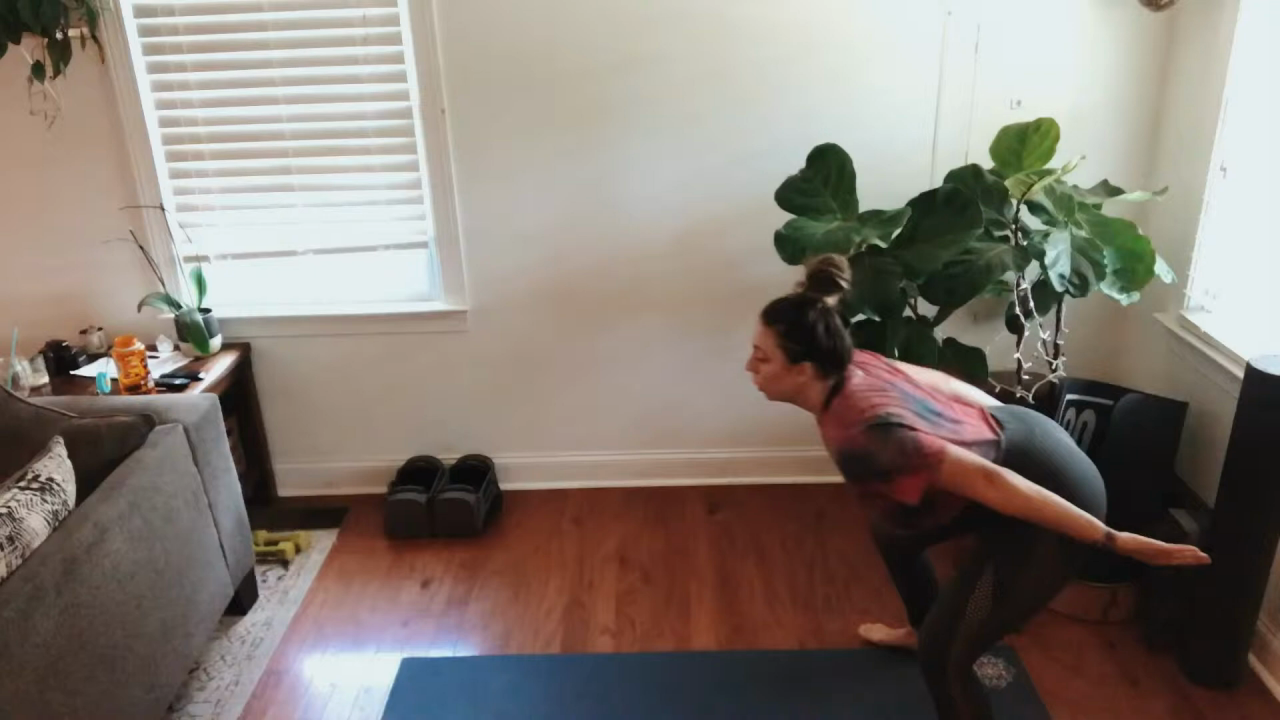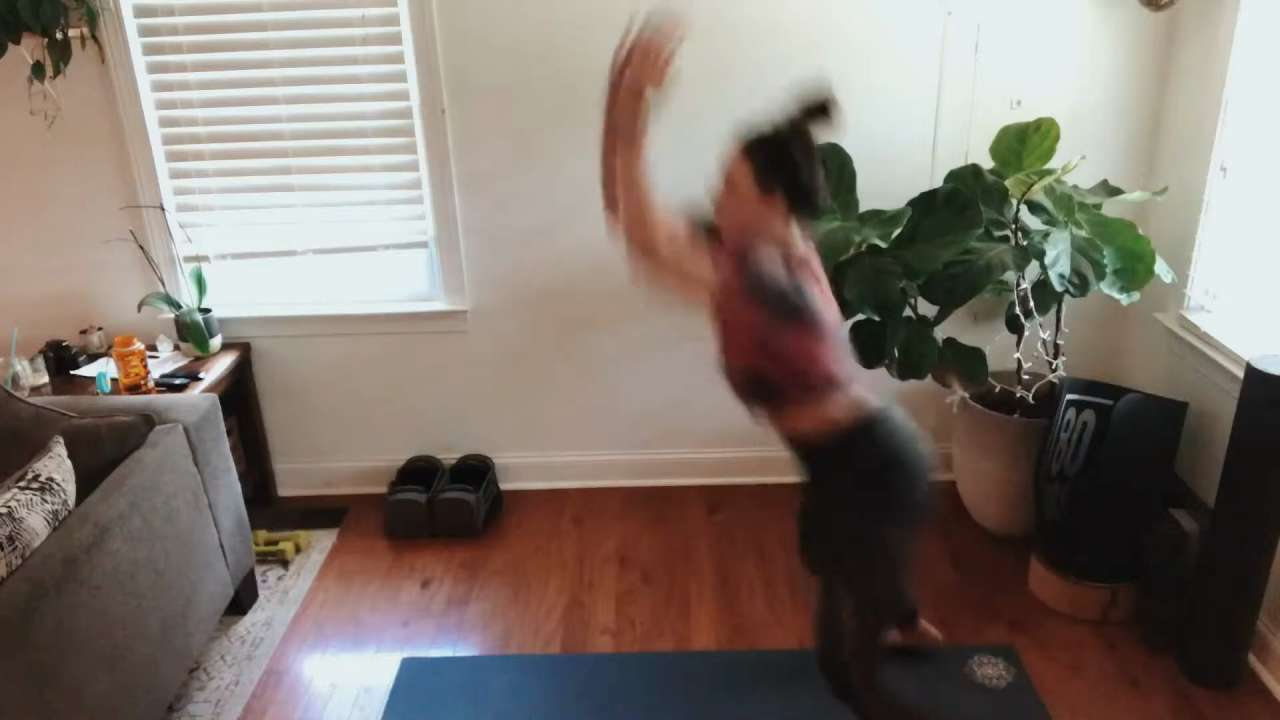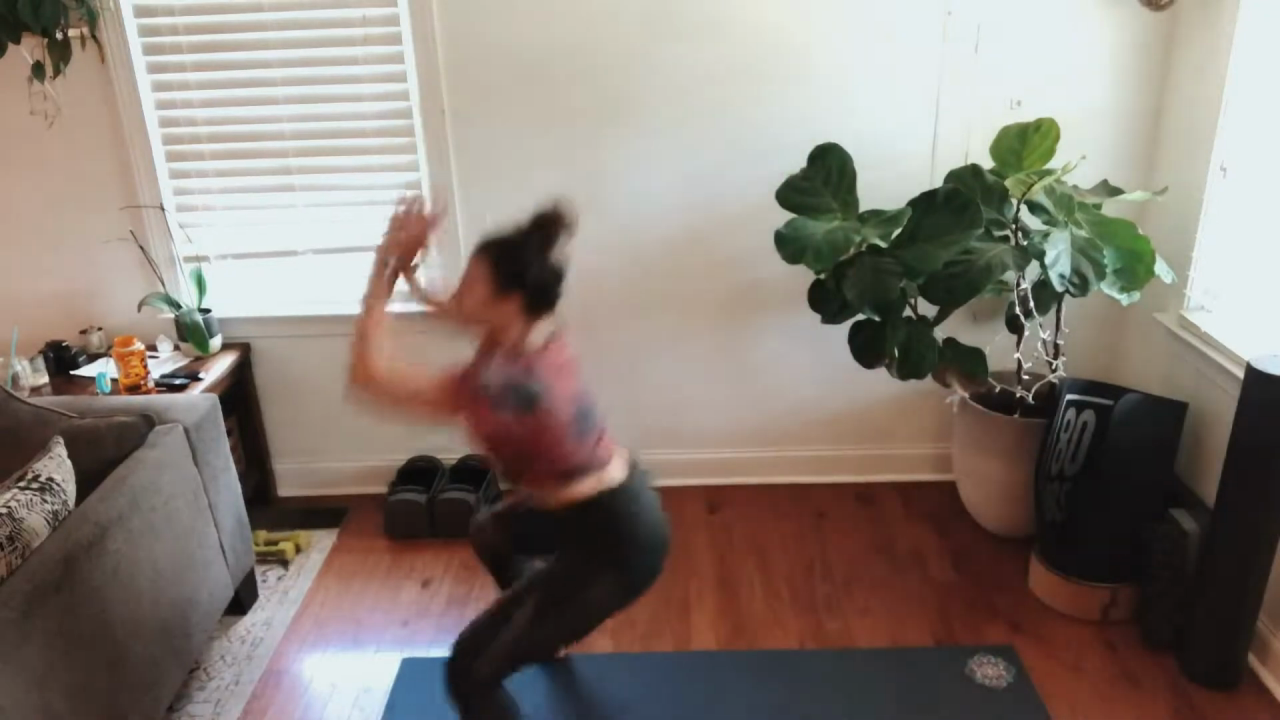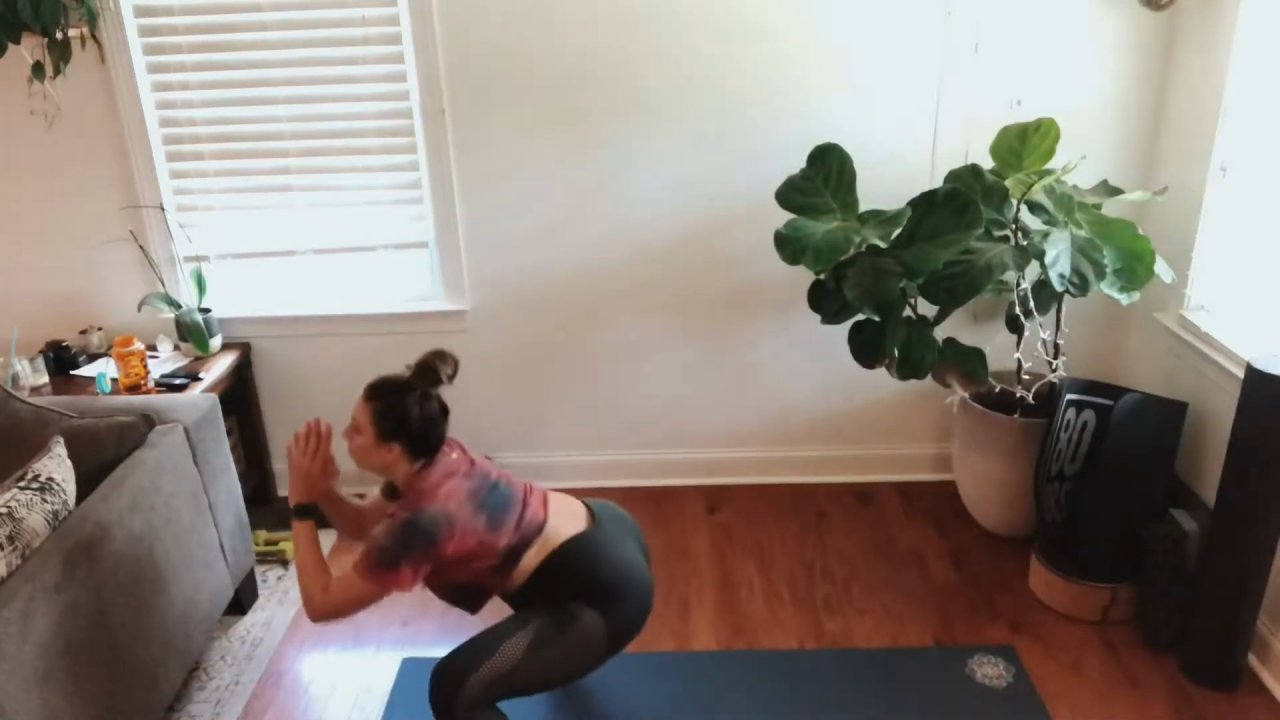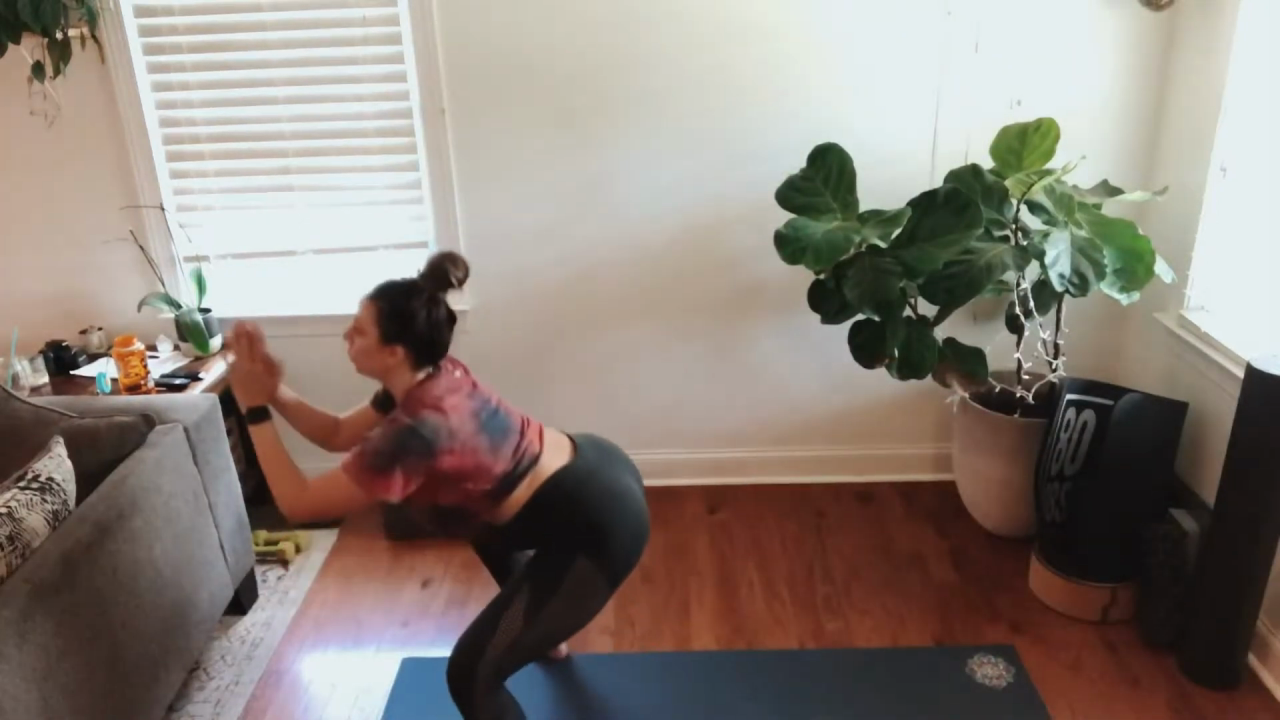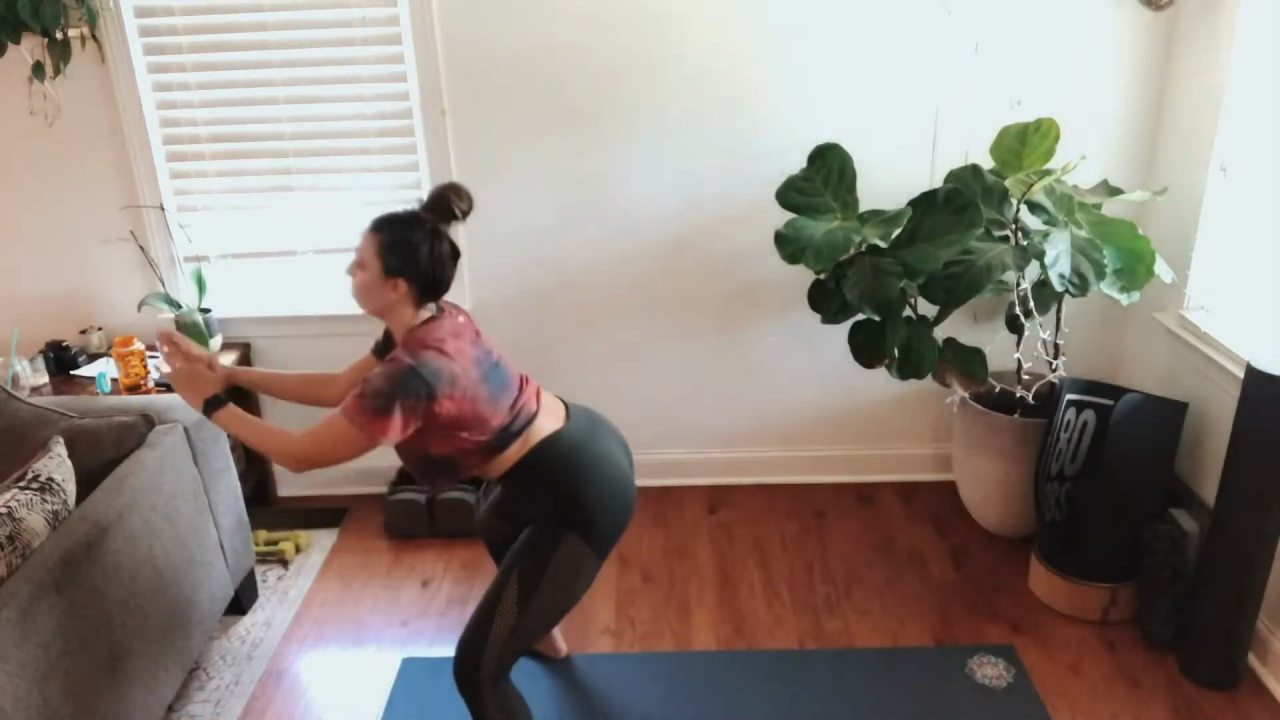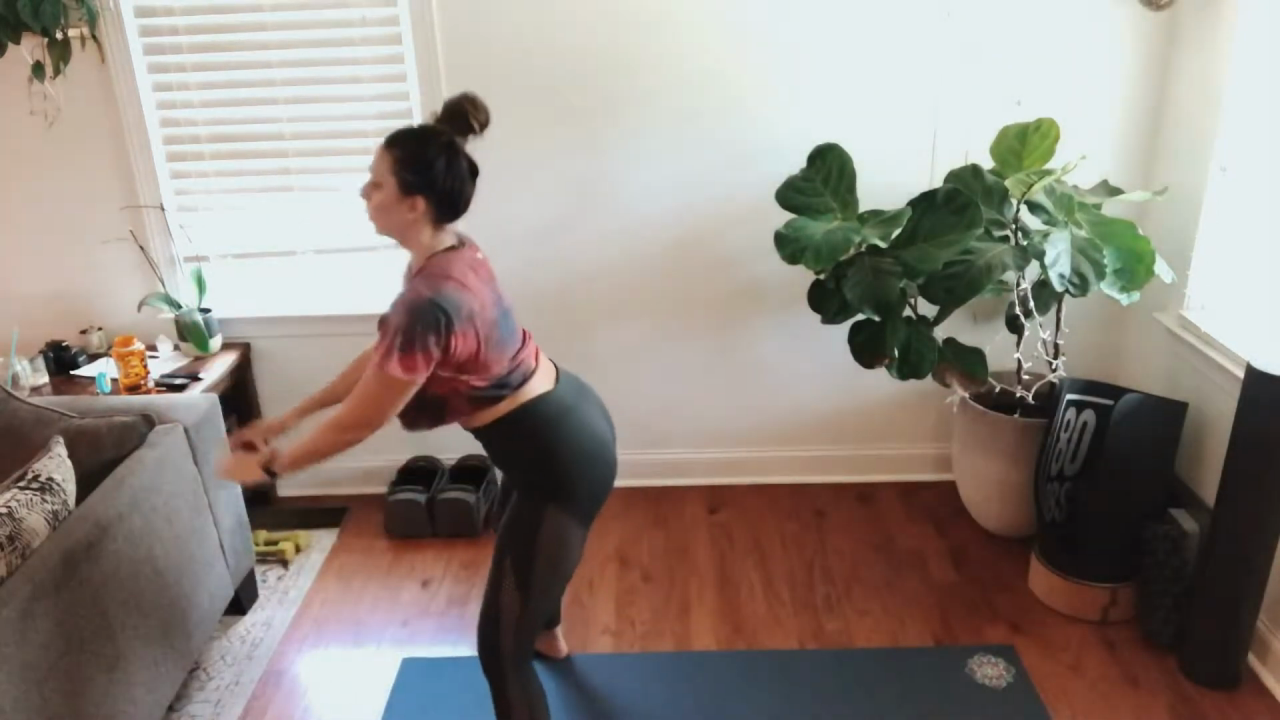
dt=0.5s
person 1, frame 1
left shoulder: (860, 435)
right shoulder: (854, 371)
left elbow: (990, 485)
right elbow: (941, 383)
left wrist: (1113, 539)
right wrist: (992, 412)
left hip: (1057, 494)
left knee: (944, 658)
right knee: (893, 530)
right ankle: (922, 631)
person 1, frame 2
left shoulder: (766, 278)
right shoulder: (746, 249)
left elbow: (650, 248)
right elbow: (624, 206)
left wrist: (629, 130)
right wrist: (625, 114)
left hip: (872, 471)
right hip: (848, 453)
left knee: (844, 660)
right knee: (821, 551)
right ankle: (907, 624)
person 1, frame 3
left shoulder: (508, 382)
right shoulder: (534, 336)
left elbow: (371, 378)
right elbow: (448, 306)
left wrist: (380, 276)
right wrist: (401, 268)
left hip: (620, 546)
right hip: (620, 497)
left knee: (470, 670)
right knee: (489, 538)
right ankle: (550, 626)
person 1, frame 4
left shoulder: (417, 522)
right shoulder: (437, 459)
left elbow: (321, 604)
right elbow: (362, 524)
left wrist: (302, 506)
right wrist: (323, 492)
left hip: (607, 594)
right ankle: (547, 645)
person 1, frame 5
left shoulder: (413, 433)
right shoulder: (433, 377)
left elbow: (300, 503)
right elbow: (341, 433)
left wrist: (256, 412)
right wrist: (275, 392)
left hip: (599, 526)
right hip: (599, 468)
left knee: (471, 675)
right knee: (489, 537)
right ankle: (545, 629)
person 1, frame 6
left shoulder: (411, 374)
right shoulder: (433, 322)
left elbow: (300, 453)
right elbow: (340, 387)
left wrist: (212, 404)
right wrist: (230, 373)
left hip: (585, 496)
right hip: (588, 447)
left knee: (477, 668)
right knee: (497, 528)
right ankle: (542, 632)
person 1, frame 7
left shoulder: (427, 303)
right shoulder: (455, 255)
left elbow: (362, 422)
right elbow: (379, 362)
left wrist: (269, 466)
right wrist: (288, 418)
left hip: (561, 457)
right hip: (569, 417)
left knee: (500, 649)
right knee: (524, 548)
right ankle: (546, 634)
